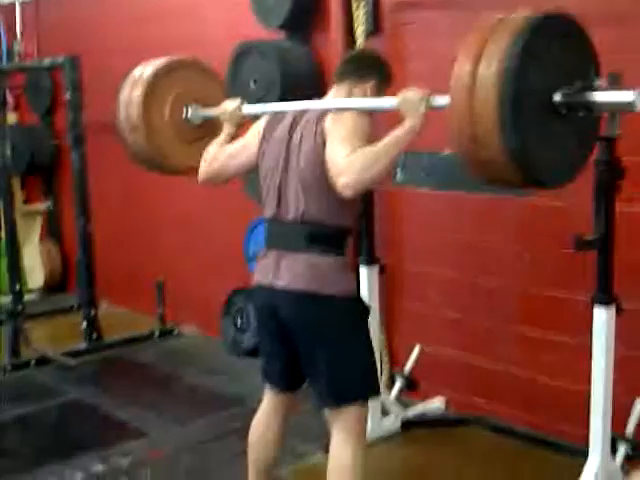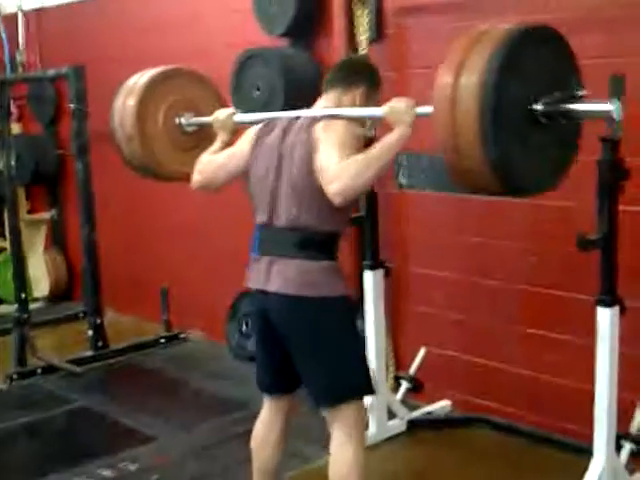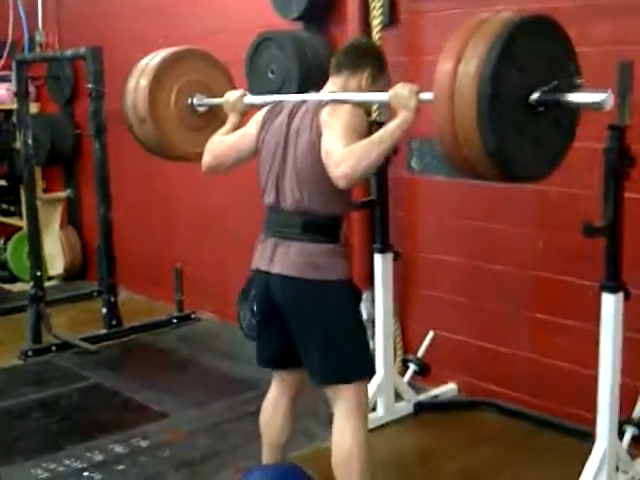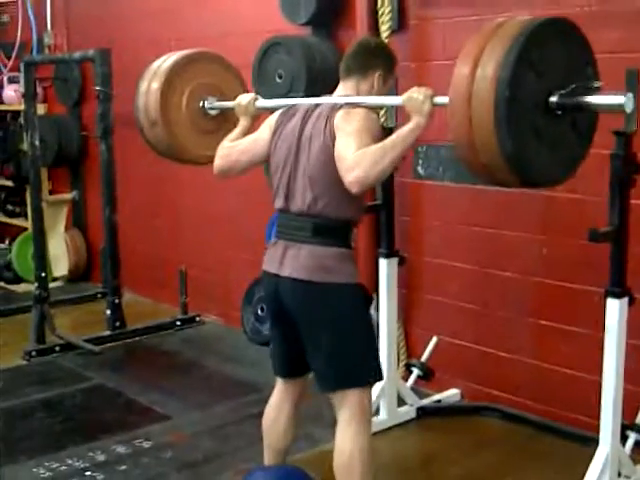
dt=0.3s
person 1, frame 1
left shoulder: (272, 122)
right shoulder: (348, 119)
left elbow: (208, 170)
right elbow: (349, 179)
left wrist: (228, 126)
right wrist: (409, 124)
left hip: (269, 278)
right hip: (320, 284)
left knee: (276, 396)
right knee: (347, 418)
person 1, frame 2
left shoulder: (264, 129)
right shoulder: (337, 127)
left elbow: (202, 178)
right elbow: (339, 186)
left wrist: (223, 134)
right wrist: (399, 133)
left hip: (264, 281)
right hip: (312, 286)
left knee: (276, 402)
right knee: (347, 420)
person 1, frame 3
left shoulder: (272, 112)
right shoulder: (343, 111)
left elbow: (212, 159)
right elbow: (344, 170)
left wrist: (234, 115)
right wrist: (402, 118)
left hip: (269, 263)
right hip: (315, 268)
left knee: (285, 380)
right knee: (349, 400)
person 1, frame 4
left shoulder: (284, 116)
right shoulder: (356, 116)
left elbow: (223, 164)
right elbow: (356, 175)
left wrist: (244, 120)
right wrist: (416, 122)
left hip: (278, 267)
right hip: (325, 272)
left knee: (287, 385)
right knee: (354, 407)
